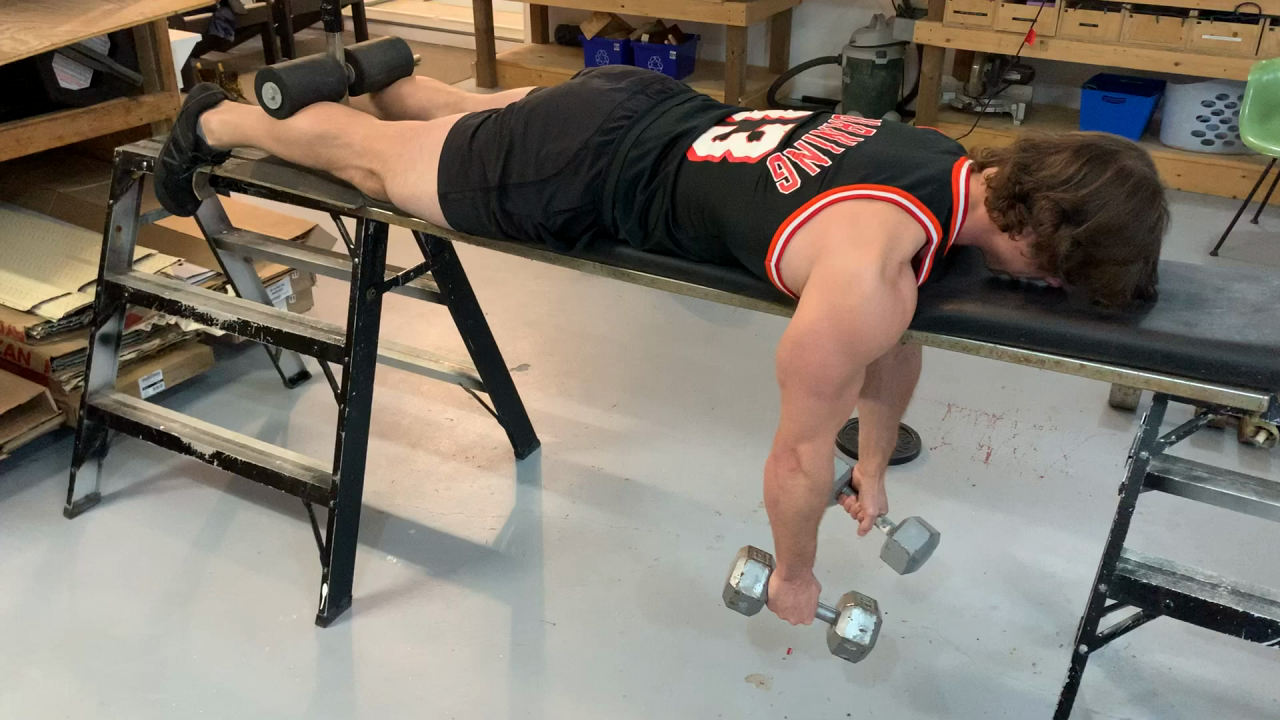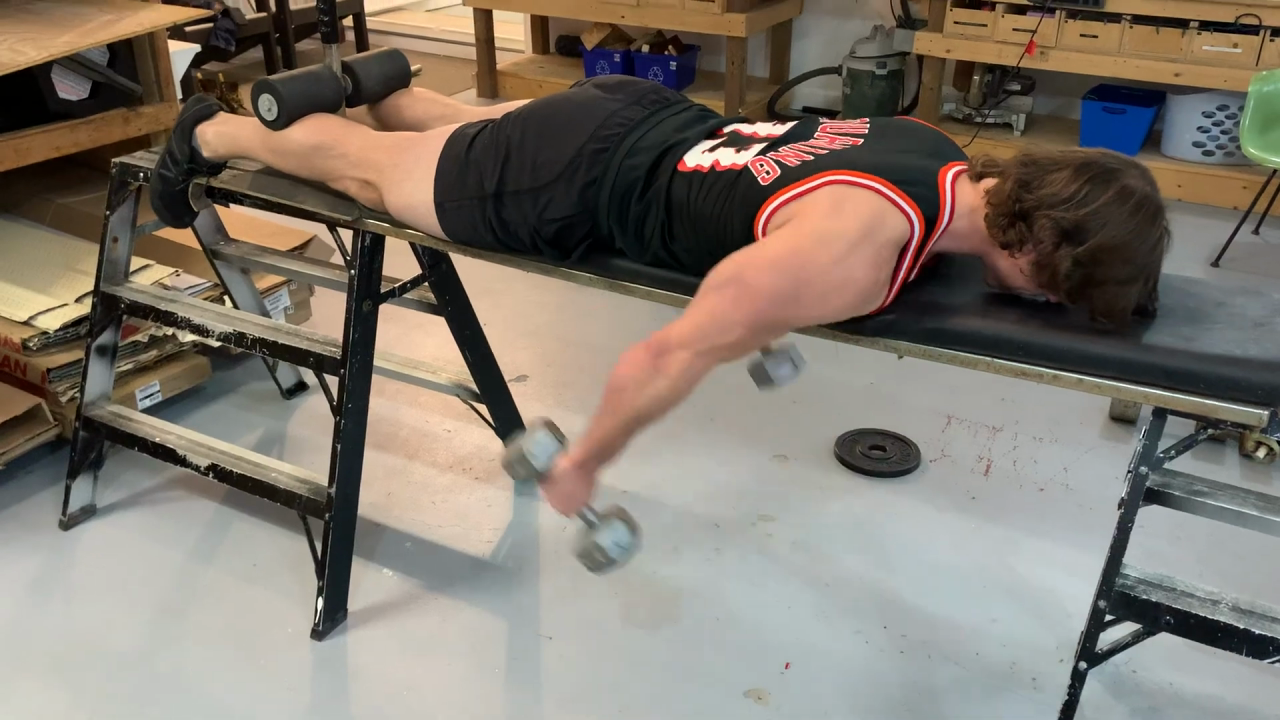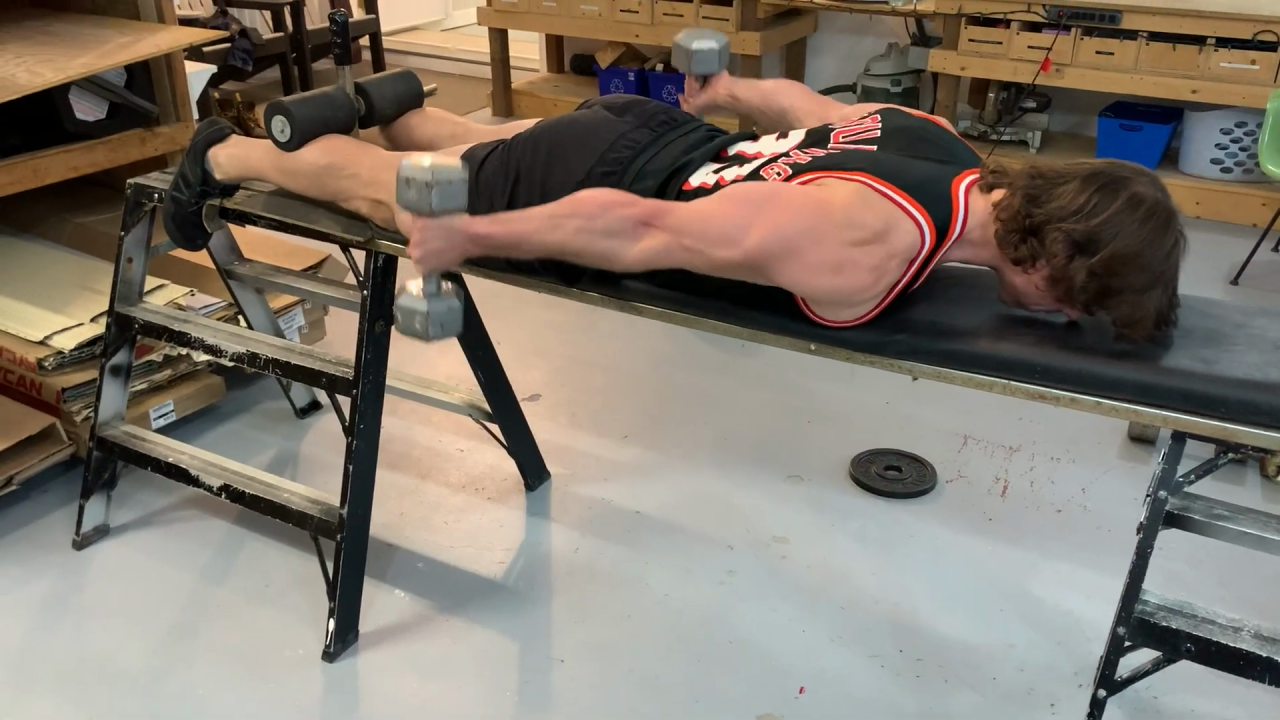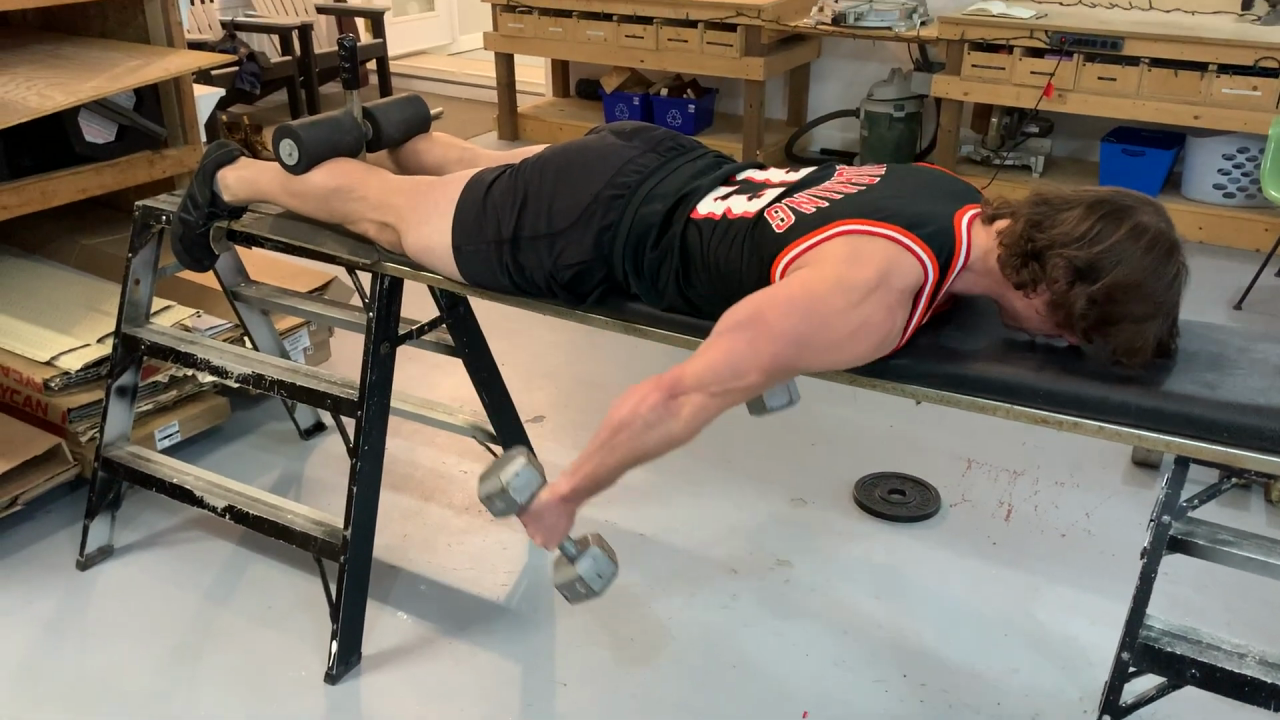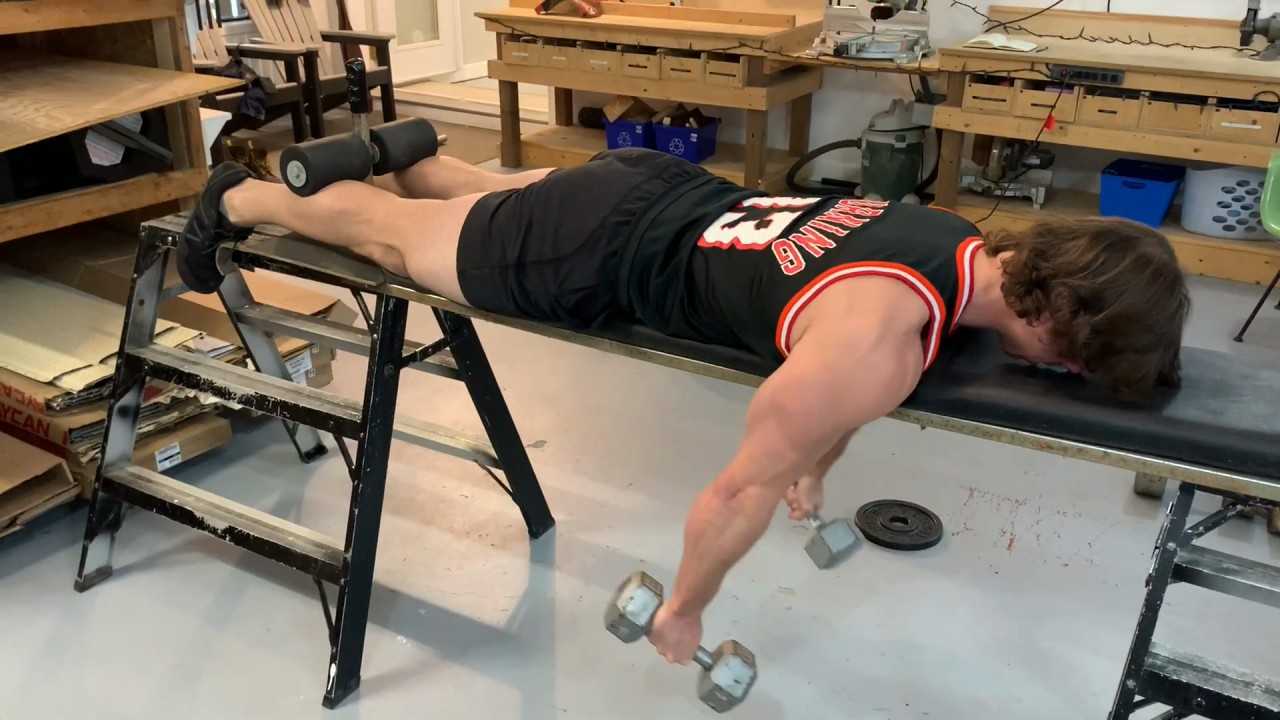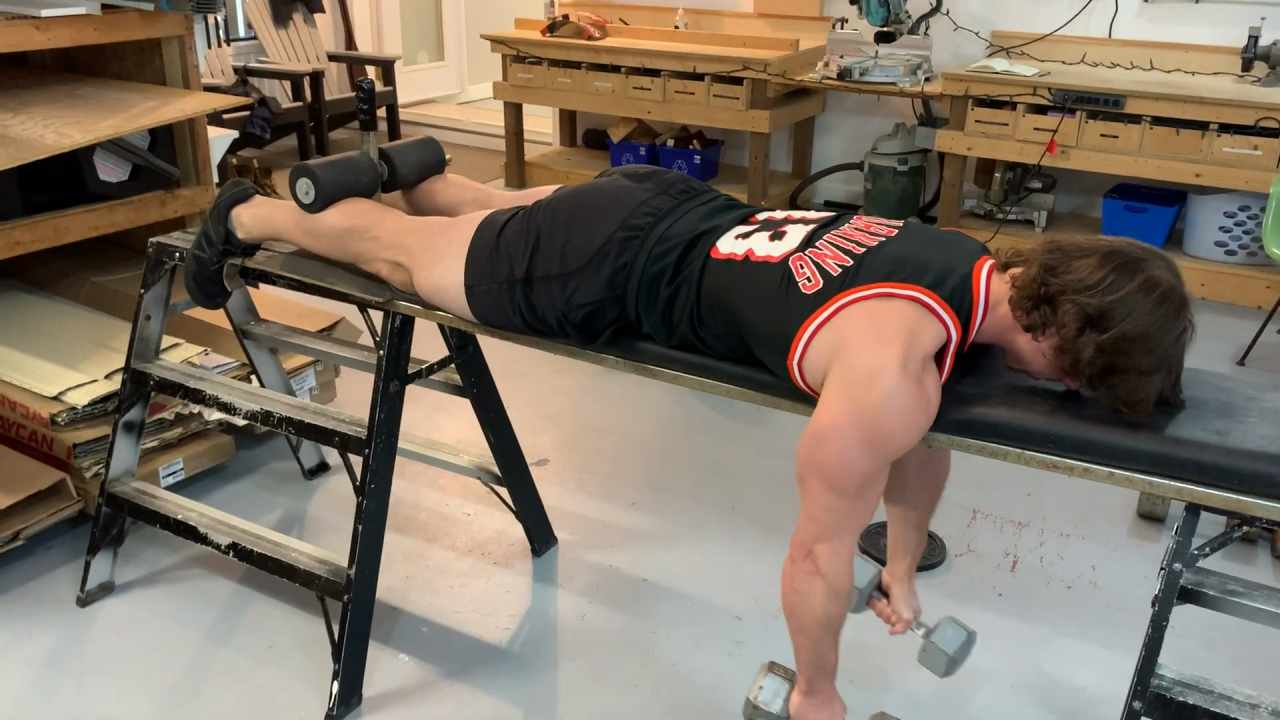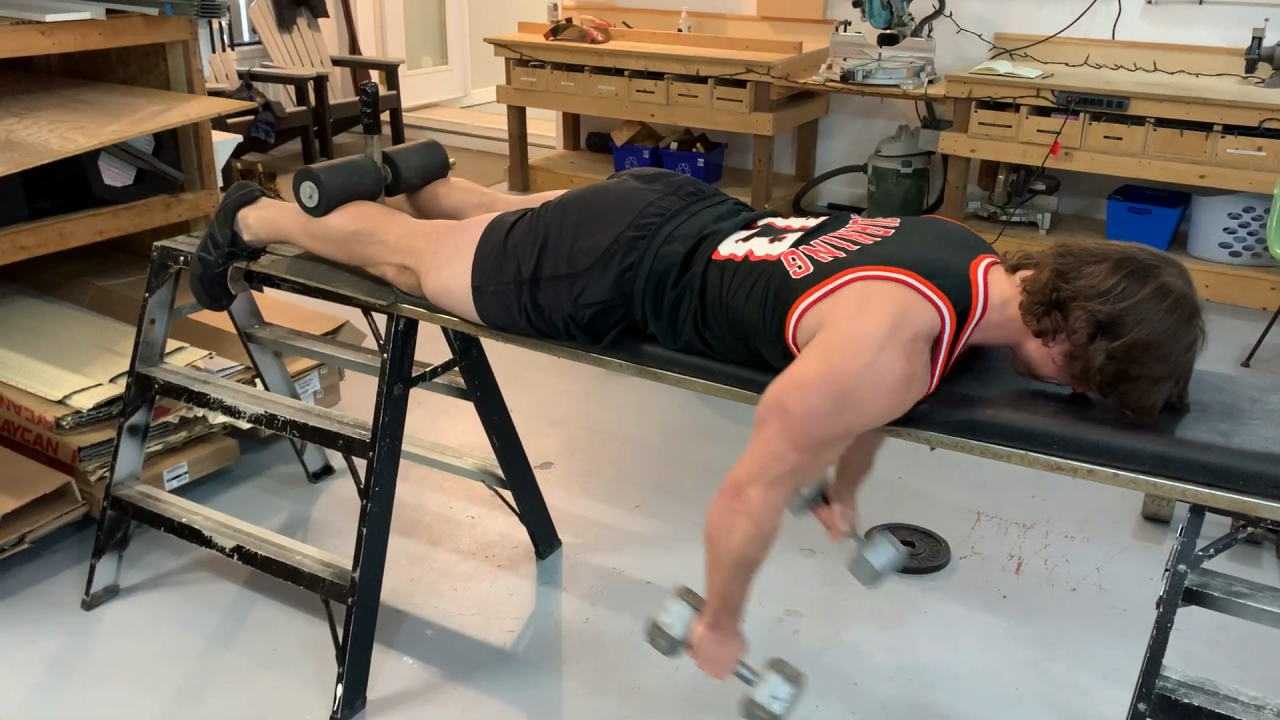
dt=0.7s
person 1, frame 1
left shoulder: (949, 164)
right shoulder: (868, 268)
left elbow: (892, 337)
right elbow: (798, 448)
left wrist: (876, 464)
right wrist: (793, 576)
left hip: (641, 106)
right hip: (581, 174)
left knee: (464, 109)
right knee: (374, 158)
right ankle: (218, 121)
person 1, frame 2
left shoulder: (940, 161)
right shoulder: (857, 252)
right elbow: (672, 353)
left wrist: (772, 300)
right wrist: (583, 463)
left hip: (634, 121)
right hip: (579, 186)
left knee: (455, 120)
right knee: (370, 173)
right ankle: (214, 132)
person 1, frame 3
left shoulder: (943, 148)
right shoulder: (864, 250)
left elbow: (795, 99)
right elbow: (634, 229)
left wrist: (722, 88)
right wrist: (461, 234)
left hip: (640, 133)
right hip: (587, 189)
left knee: (464, 143)
right knee: (385, 188)
left ankle: (381, 107)
right ankle: (226, 156)
person 1, frame 4
left shoulder: (956, 199)
right shoulder: (873, 299)
right elbow: (682, 393)
left wrist: (773, 337)
right wrist: (563, 497)
left hip: (648, 162)
right hip: (595, 232)
left knee: (477, 164)
right knee: (389, 214)
right ankle: (235, 179)
person 1, frame 5
left shoulder: (960, 240)
right shoulder: (874, 344)
right elbow: (742, 489)
left wrist: (818, 467)
right wrist: (683, 610)
left hip: (653, 190)
right hip: (596, 253)
left knee: (478, 188)
right knee: (390, 235)
right ankle: (239, 199)
person 1, frame 6
left shoulder: (971, 264)
right shoulder: (891, 369)
left elbow: (919, 440)
right elbow: (818, 549)
left wrist: (904, 568)
left hip: (660, 207)
right hip: (604, 272)
left knee: (492, 203)
right knee: (400, 254)
right ankle: (248, 216)
person 1, frame 7
left shoulder: (975, 256)
right shoulder: (890, 349)
right elbow: (752, 489)
left wrist: (841, 491)
right wrist: (718, 621)
left hip: (669, 215)
right hip: (617, 273)
left knee: (503, 206)
right knee: (410, 256)
right ankle: (256, 219)
